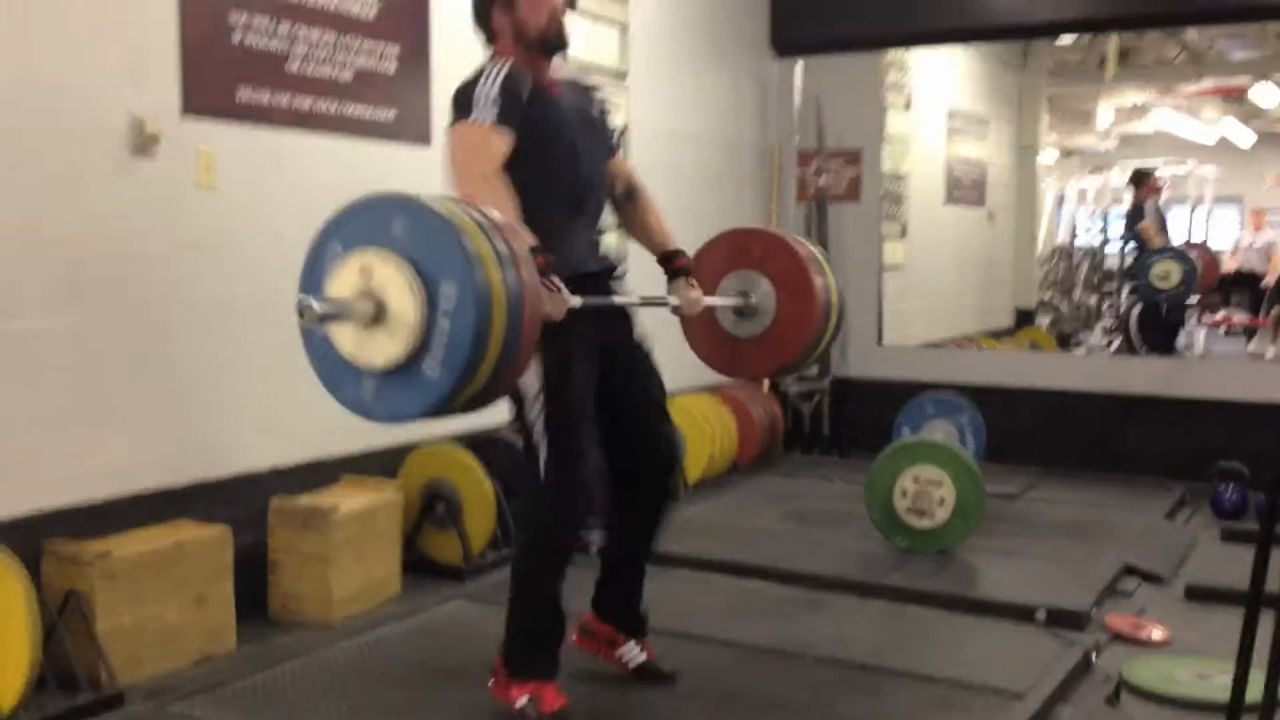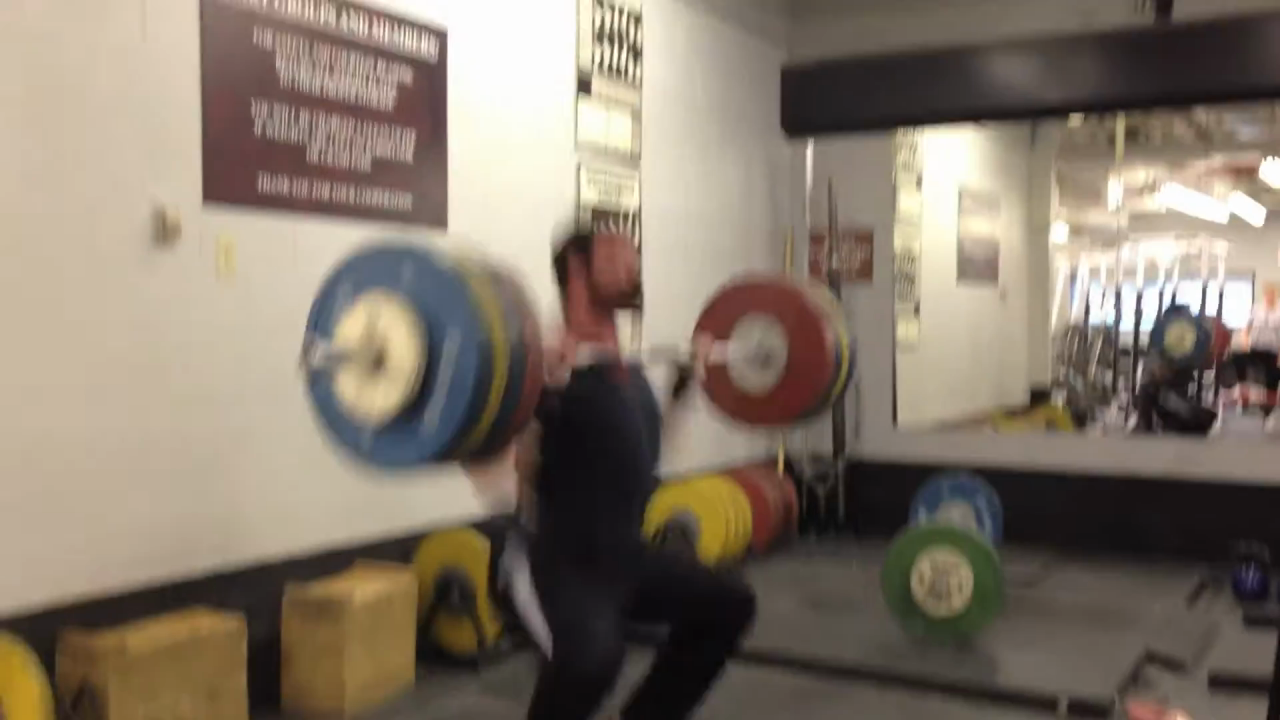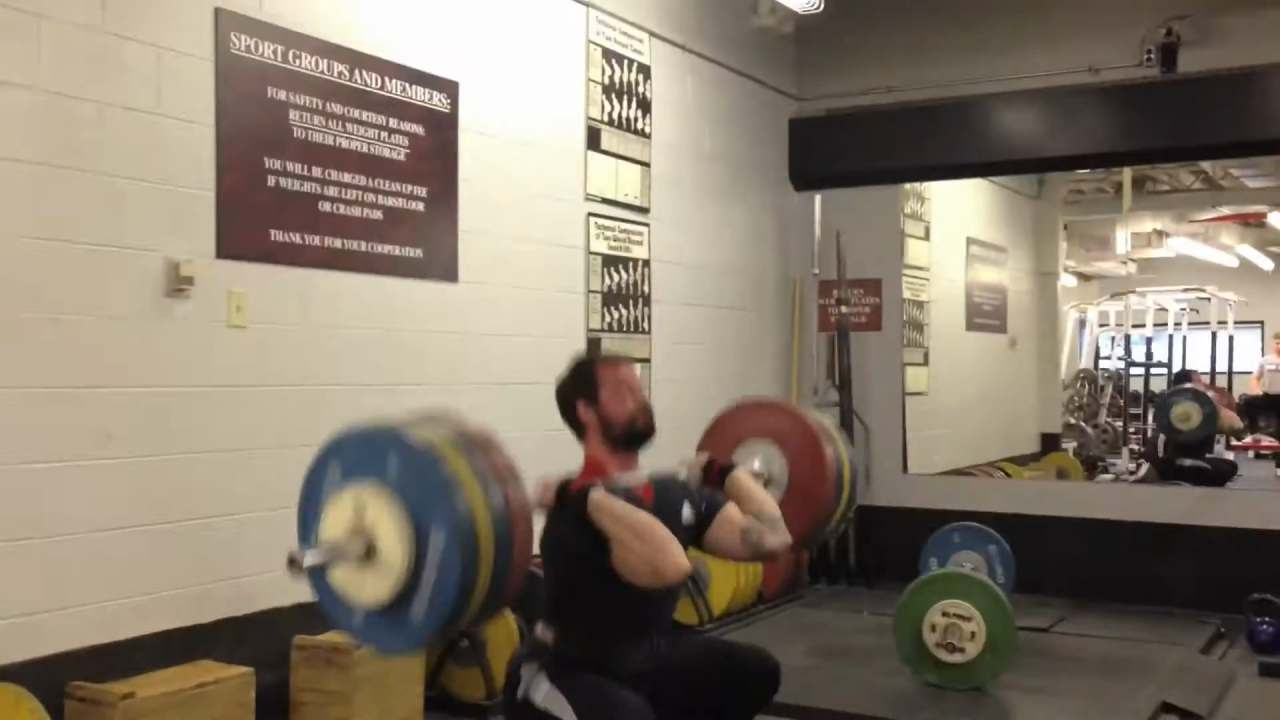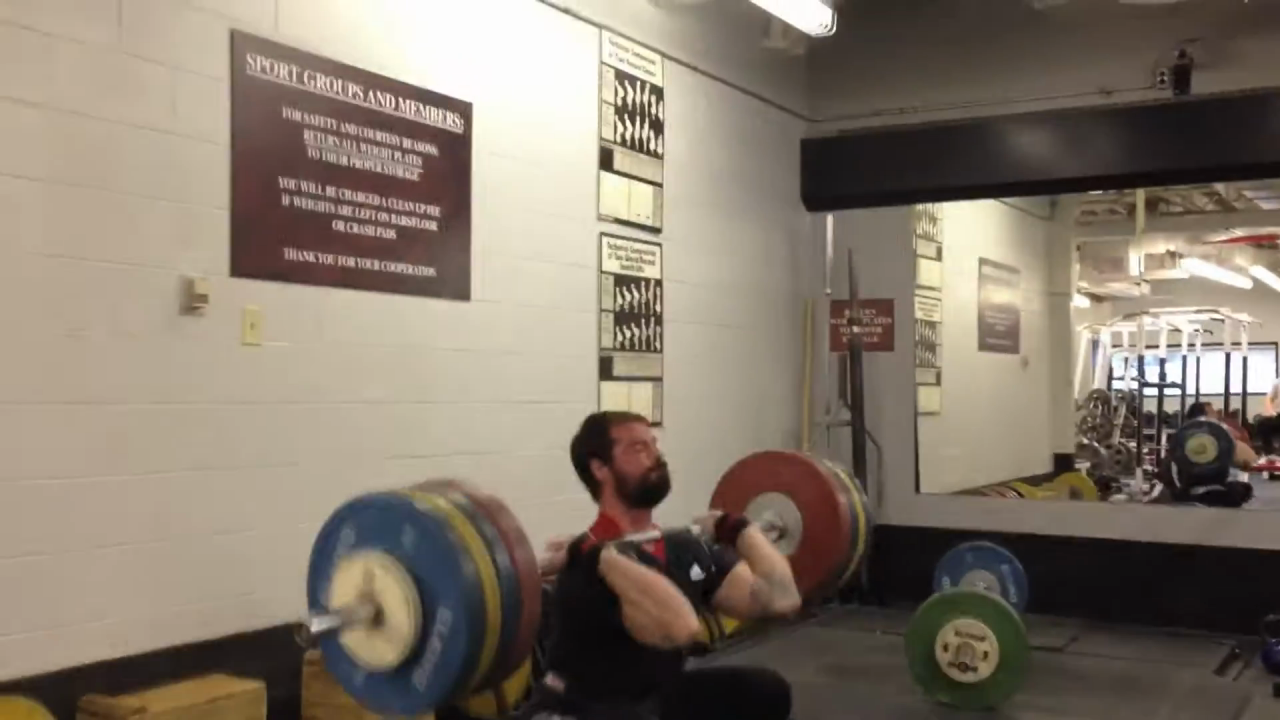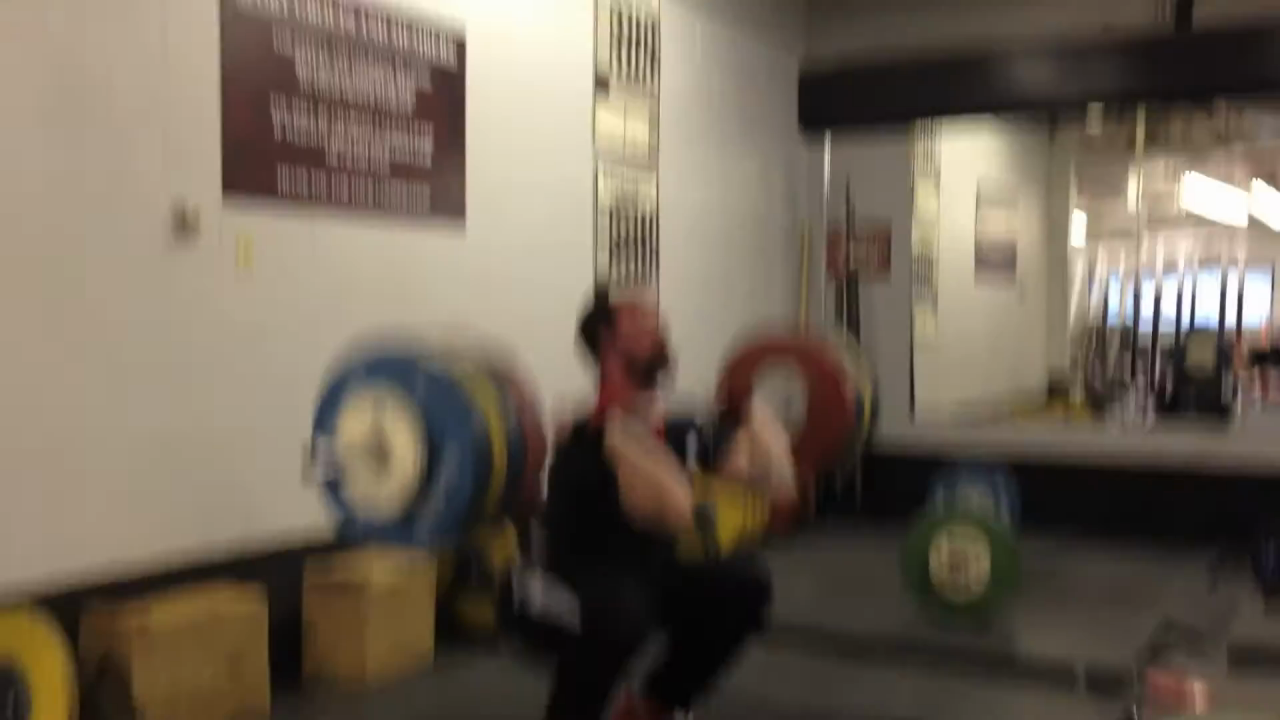
dt=0.2s
person 1, frame 1
left shoulder: (578, 100)
right shoulder: (497, 84)
left elbow: (624, 186)
right elbow: (476, 172)
left wrist: (676, 265)
right wrist: (530, 264)
left hip: (597, 300)
right hip: (536, 312)
left knee: (652, 458)
right knee: (568, 477)
left ankle: (613, 621)
person 1, frame 2
left shoulder: (628, 373)
right shoulder: (560, 373)
left elbow: (650, 436)
left wrist: (688, 373)
right wrist: (553, 376)
left hip: (622, 552)
right hip: (555, 566)
left knee: (730, 603)
right knee: (590, 658)
person 1, frame 3
left shoulder: (674, 494)
right shoulder: (581, 509)
left elbow: (772, 539)
right elbow: (669, 568)
left wrist: (723, 473)
right wrist: (590, 496)
right hip: (560, 676)
left knee: (754, 672)
person 1, frame 4
left shoulder: (686, 550)
right shoulder: (592, 569)
left elbow: (781, 599)
right elbow: (681, 627)
left wrist: (736, 528)
right wrist: (601, 558)
left knee: (766, 695)
person 1, frame 5
right shoulder: (590, 442)
left elbow: (777, 479)
right elbow: (674, 509)
left wrist: (746, 409)
right wrist: (612, 432)
right hip: (567, 589)
left knee: (745, 586)
right knee: (618, 612)
